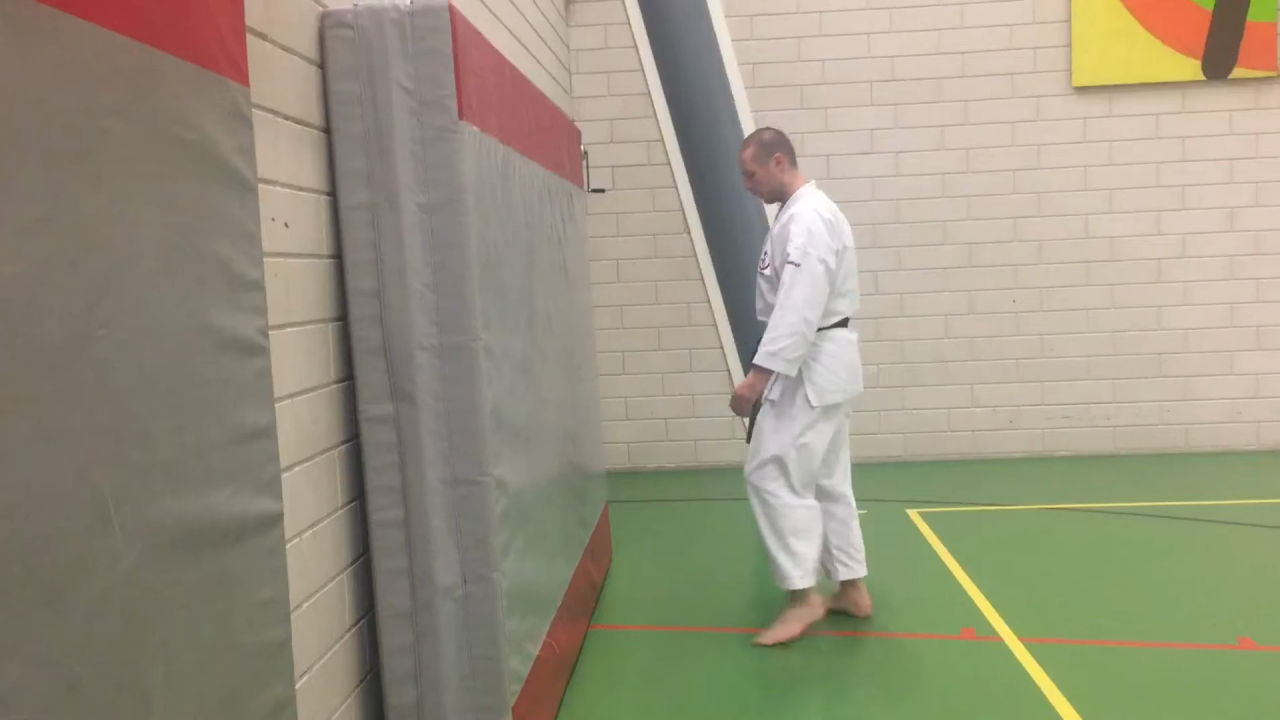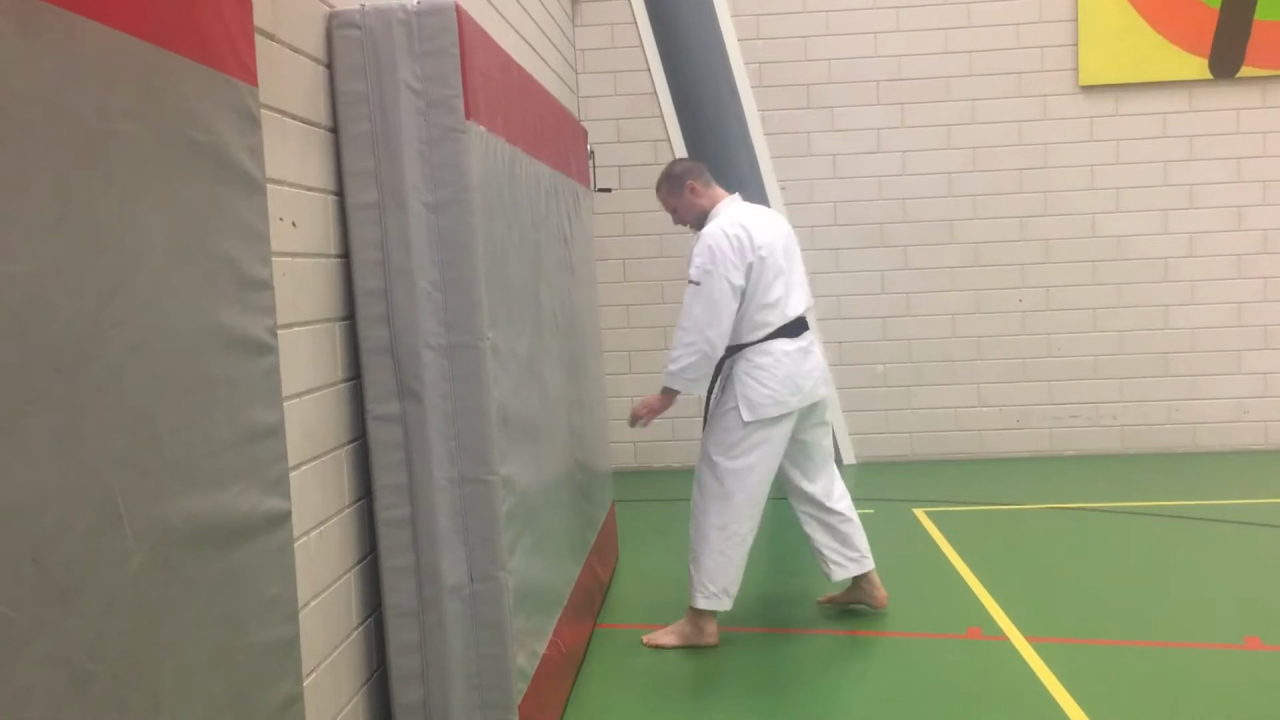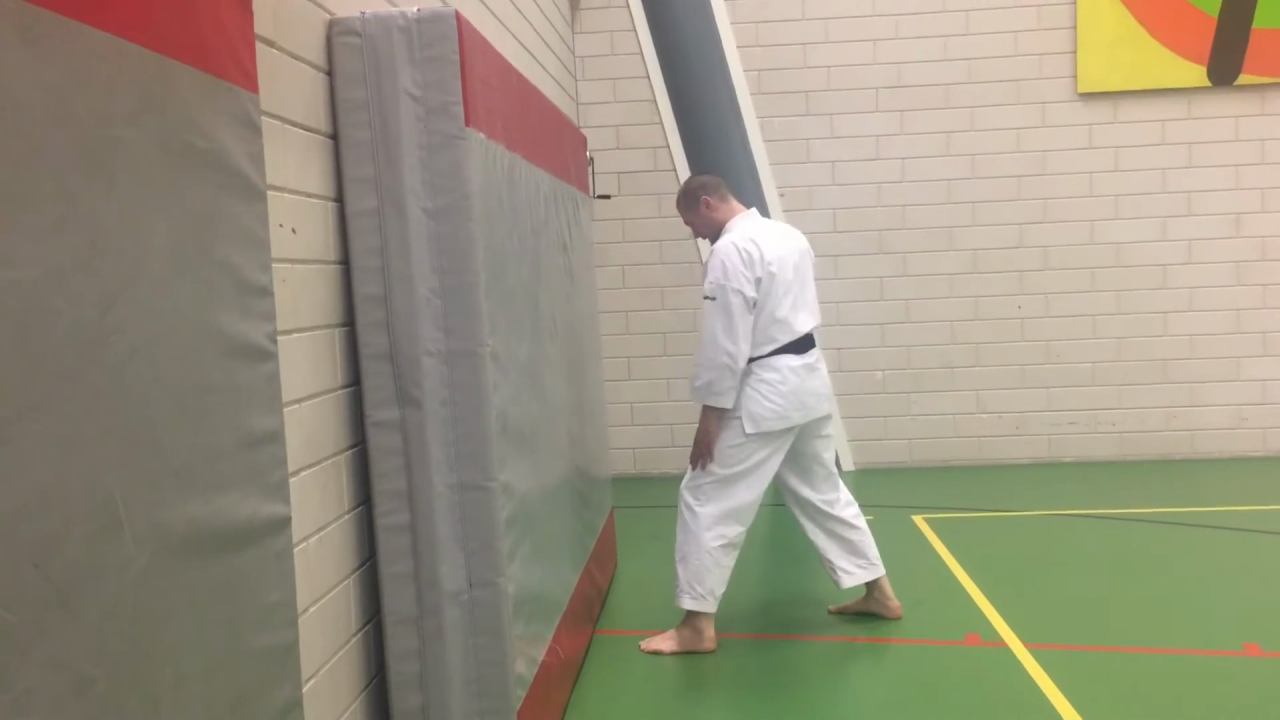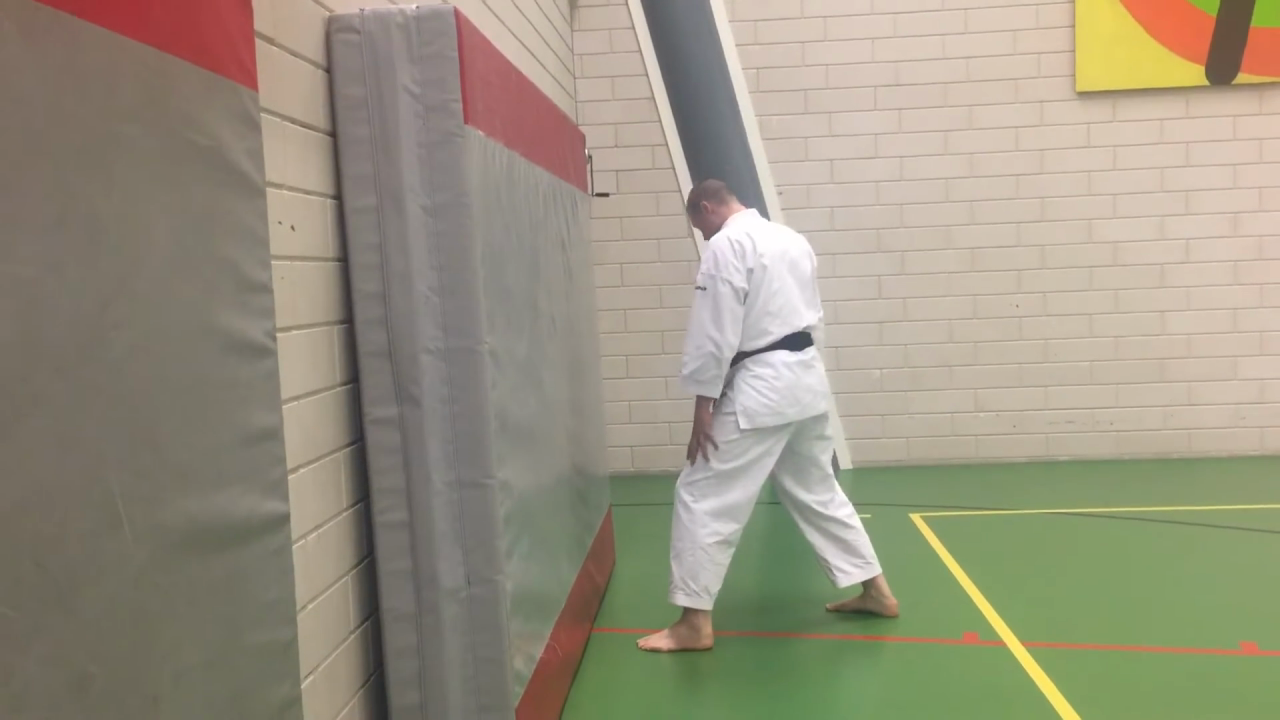
dt=0.5s
person 1, frame 1
left shoulder: (806, 219)
right shoulder: (807, 213)
left elbow: (797, 310)
left wrist: (758, 375)
right wrist: (769, 371)
left hip: (811, 366)
right hip: (820, 361)
left knee: (772, 474)
right knee: (827, 480)
left ankle: (804, 595)
right ankle: (851, 588)
person 1, frame 2
left shoulder: (718, 238)
right shoulder: (768, 219)
left elbow: (703, 328)
left wrist: (667, 394)
left hip: (761, 376)
right hip: (802, 362)
left knee: (724, 495)
right knee: (817, 480)
left ankle: (702, 618)
right ankle: (865, 580)
person 1, frame 3
left shoulder: (731, 251)
right shoulder: (788, 235)
left elbow: (725, 344)
left wrist: (710, 416)
left hip: (767, 389)
right hip: (808, 377)
left knee: (707, 498)
right knee: (823, 491)
left ankle: (698, 624)
right ankle: (879, 592)
person 1, frame 4
left shoulder: (727, 244)
right shoulder: (791, 238)
left elbow: (714, 334)
left wrist: (703, 407)
left hip: (761, 387)
right hip: (806, 377)
left knee: (703, 498)
right knee: (818, 491)
left ankle: (694, 622)
right ankle: (875, 590)
